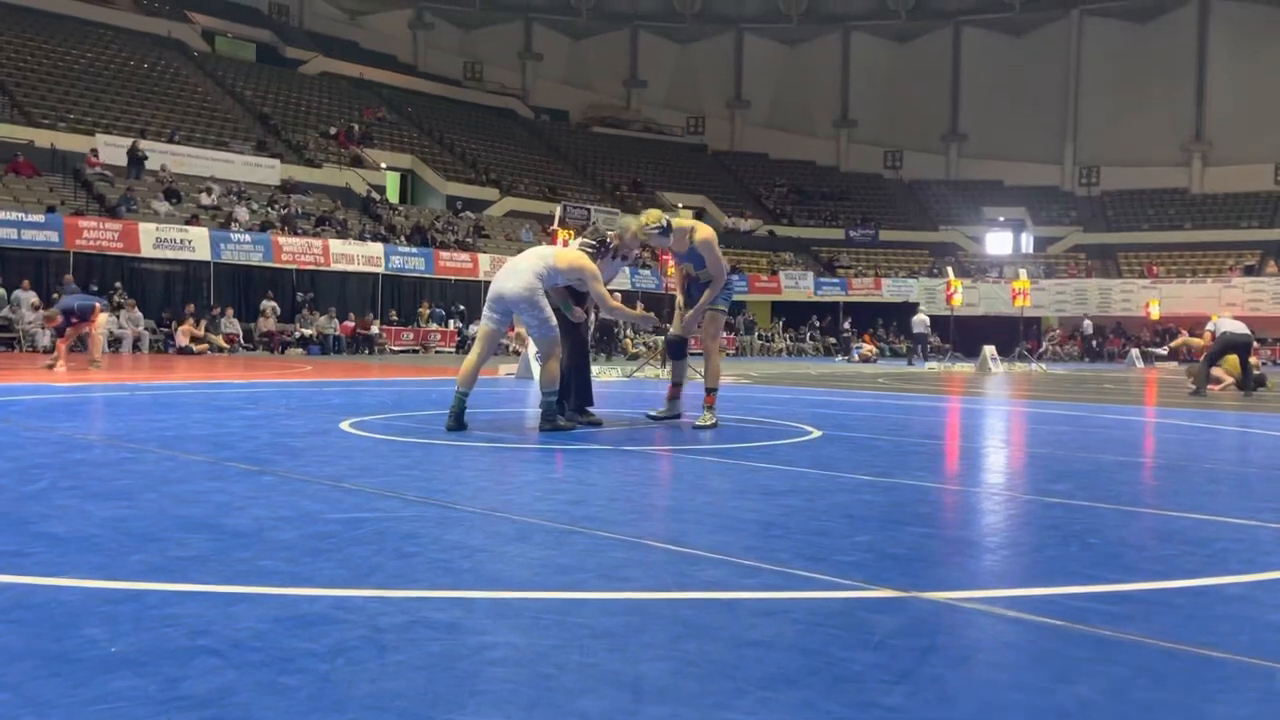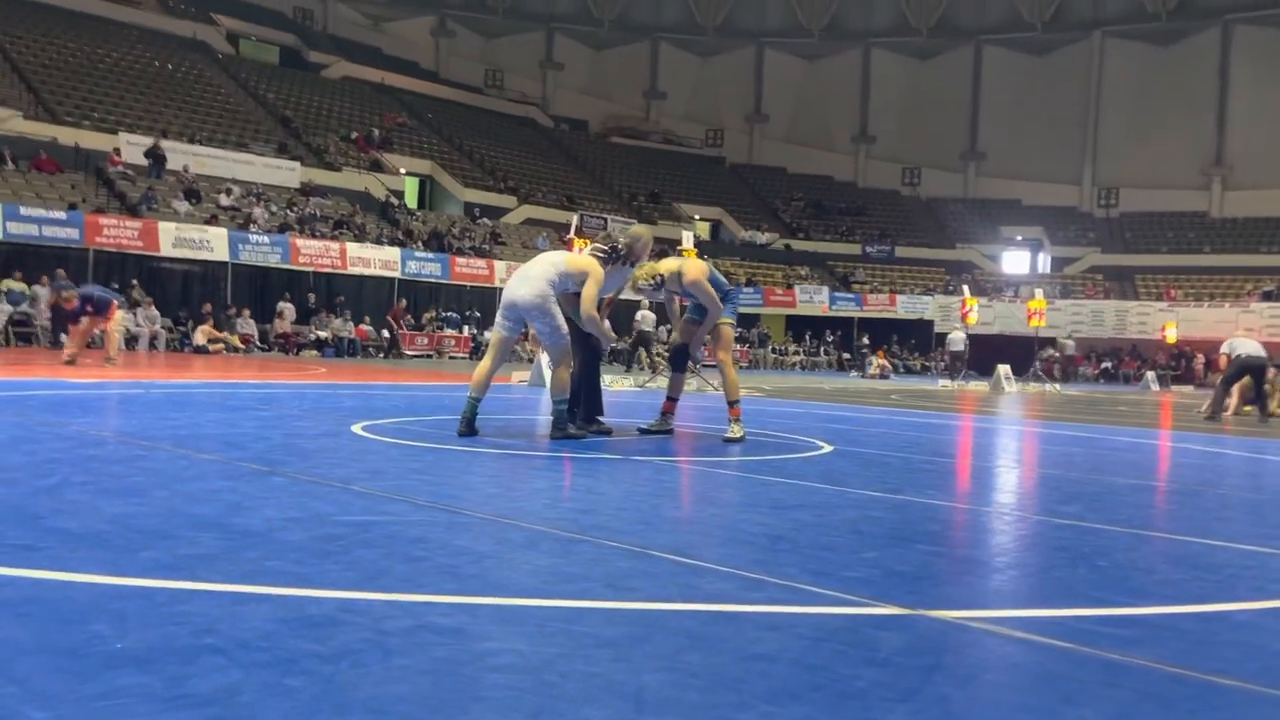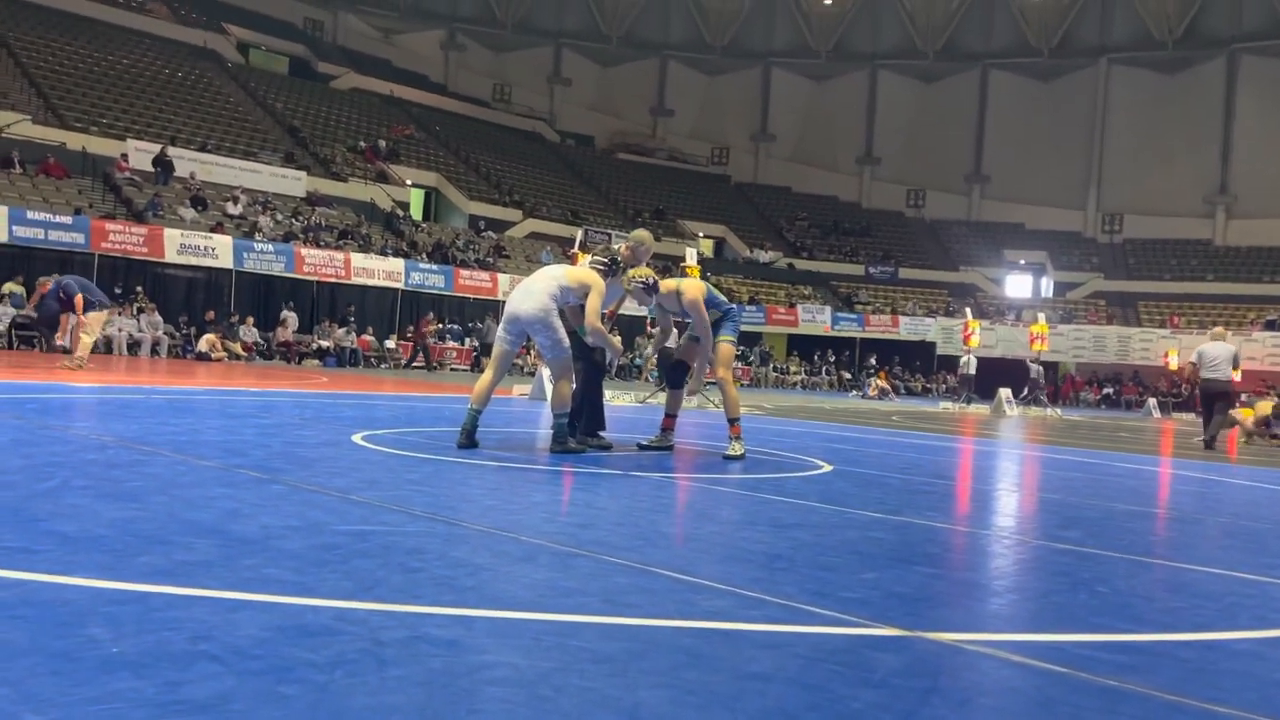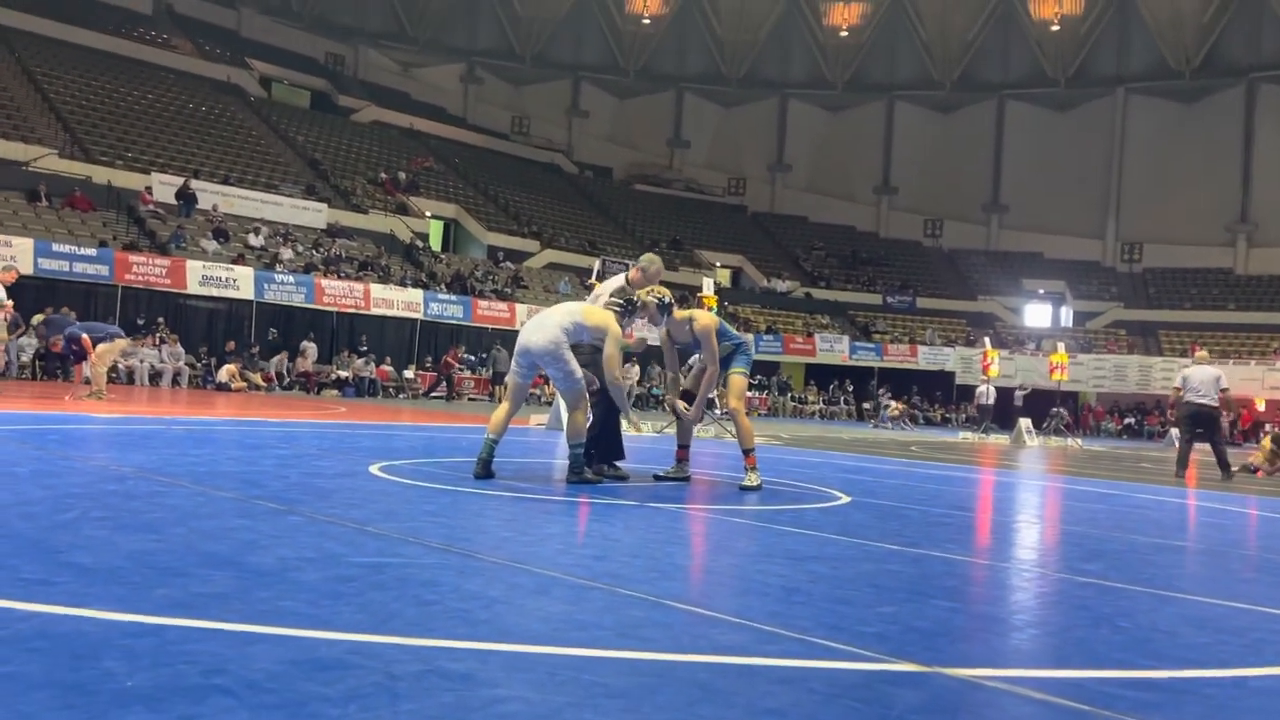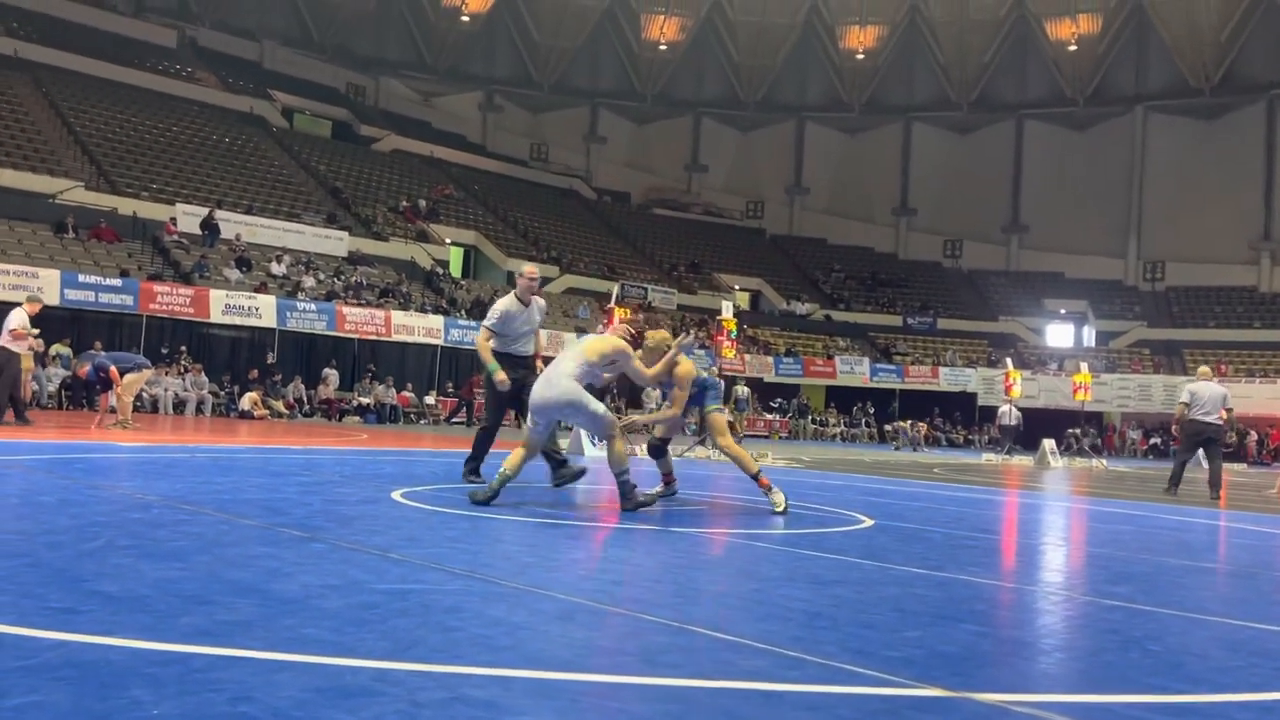
dt=1s
person 1, frame 1
left shoulder: (627, 254)
right shoulder: (588, 246)
left wrist: (588, 301)
right wrist: (569, 309)
left hip: (582, 294)
right hip: (560, 291)
left knee: (578, 346)
right knee: (576, 346)
left ankle: (558, 402)
right ankle: (576, 407)
person 1, frame 2
left shoulder: (638, 259)
right shoulder: (598, 254)
left wrist: (605, 308)
right wrist: (581, 320)
right hip: (572, 300)
left knee: (591, 355)
right knee: (586, 355)
left ankle: (570, 410)
right ankle: (587, 416)
person 1, frame 3
left shoulder: (637, 266)
right shoulder: (600, 261)
left wrist: (609, 319)
right hip: (573, 312)
left knee: (597, 369)
right knee: (589, 368)
left ankle: (571, 424)
right ankle: (587, 430)
person 1, frame 4
left shoulder: (636, 292)
right shoulder: (614, 289)
left wrist: (624, 345)
right wrist: (629, 345)
left hip: (604, 346)
right hip: (587, 345)
left knee: (611, 398)
right knee: (607, 397)
left ankle: (590, 453)
right ankle: (602, 460)
person 1, frame 5
left shoulder: (540, 305)
right shoulder: (503, 307)
right elbow: (481, 341)
left wrist: (538, 359)
right wrist: (495, 371)
left hip: (527, 365)
right hip: (504, 364)
right knee: (493, 420)
left ankle: (560, 467)
right ankle: (471, 468)
person 2, frame 1
left shoulder: (558, 253)
right shoulder: (587, 265)
right elbow: (610, 307)
right wrist: (638, 317)
left hip: (499, 282)
right hip: (524, 289)
left knee: (480, 351)
right knee: (552, 353)
left ankle: (456, 414)
right ankle: (549, 417)
person 2, frame 2
left shoulder: (569, 258)
right shoulder: (596, 270)
right elbow: (588, 315)
right wrist: (605, 336)
left hip: (512, 289)
right hip: (536, 295)
left knee: (493, 358)
right knee: (562, 361)
left ankle: (467, 420)
right ankle: (560, 425)
person 2, frame 3
left shoulder: (569, 271)
right shoulder: (597, 283)
right elbow: (592, 326)
right wrist: (614, 347)
left hip: (514, 302)
right hip: (539, 308)
left knee: (493, 371)
right knee: (563, 375)
left ankle: (467, 432)
right ankle: (560, 438)
person 2, frame 4
left shoulder: (587, 310)
right shoulder: (613, 328)
right elbow: (613, 379)
right wrist: (627, 413)
left hip: (526, 335)
right hip: (549, 342)
left knee: (510, 403)
right knee: (578, 405)
left ankle: (483, 462)
right ankle: (576, 469)
person 2, frame 5
left shoulder: (595, 340)
right shoulder: (618, 345)
right elbow: (647, 379)
right wrist: (674, 351)
left hip: (539, 393)
right hip: (564, 392)
left knee: (527, 447)
right knee: (614, 433)
left ankle: (492, 488)
right ankle: (628, 496)
person 3, frame 1
left shoulder: (702, 237)
right shoulder: (669, 237)
left elbow: (720, 277)
left wrist: (697, 312)
right wrist: (680, 294)
left hip: (717, 287)
right hip: (693, 286)
left knee: (709, 346)
right knee: (674, 343)
left ankle: (710, 410)
right ankle: (673, 404)
person 3, frame 2
left shoulder: (690, 277)
right shoulder: (657, 274)
left elbow: (716, 309)
right elbow: (670, 300)
left wrist: (698, 340)
right wrist: (678, 331)
left hip: (723, 301)
right hip: (700, 301)
left knee: (722, 358)
right knee: (677, 355)
left ankle: (736, 423)
right ankle: (666, 419)
person 3, frame 3
left shoulder: (688, 295)
right shoulder: (658, 298)
left elbow: (706, 338)
right elbow: (666, 330)
left wrist: (698, 377)
left hip: (724, 319)
right hip: (703, 321)
left knee: (722, 376)
right knee: (674, 372)
left ankle: (737, 440)
right ankle: (666, 435)
person 3, frame 4
left shoulder: (700, 323)
right shoulder: (665, 334)
left elbow: (713, 369)
right elbow: (673, 373)
left wrist: (698, 407)
right wrist: (675, 399)
left hip: (737, 352)
right hip: (714, 356)
left knee: (734, 408)
right knee: (682, 404)
left ankle: (752, 470)
right ankle: (682, 466)
person 3, frame 5
left shoulder: (682, 369)
right shoulder: (645, 358)
left elbow: (676, 413)
left wrist: (644, 420)
left hip: (706, 390)
right hip: (682, 393)
left knee: (723, 443)
right knee: (656, 446)
left ankle: (770, 489)
right ankle: (669, 484)
